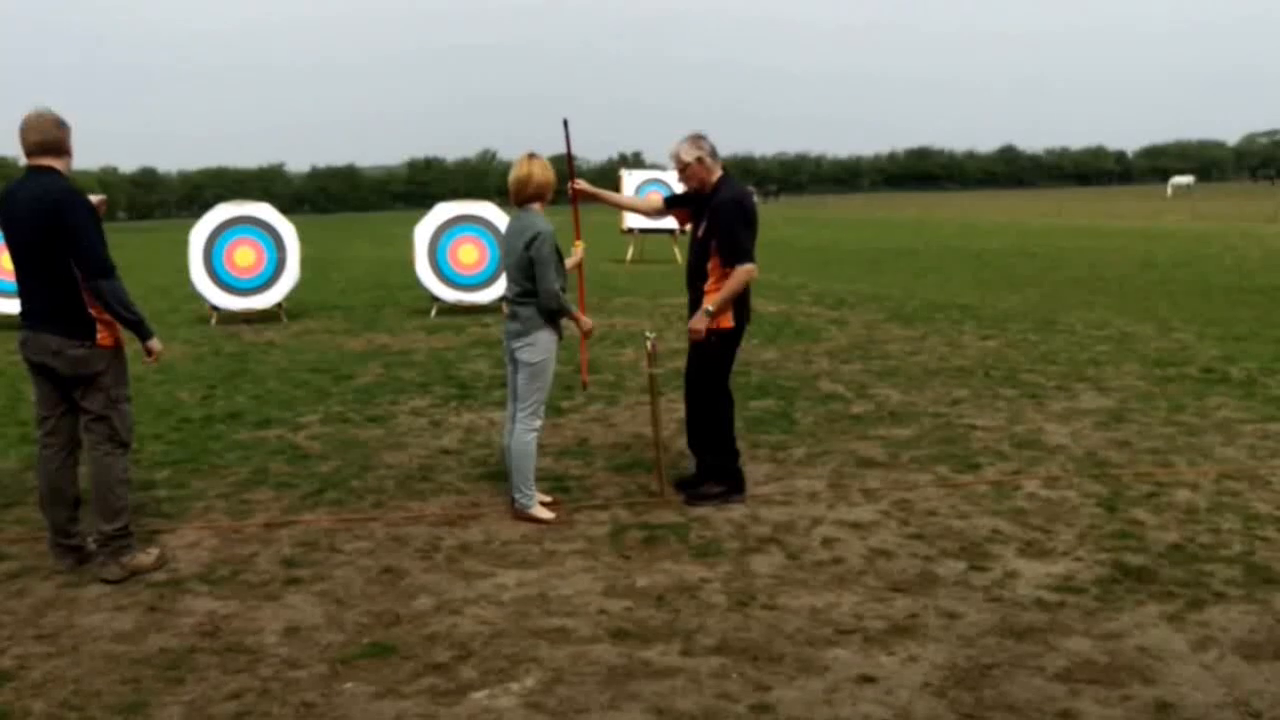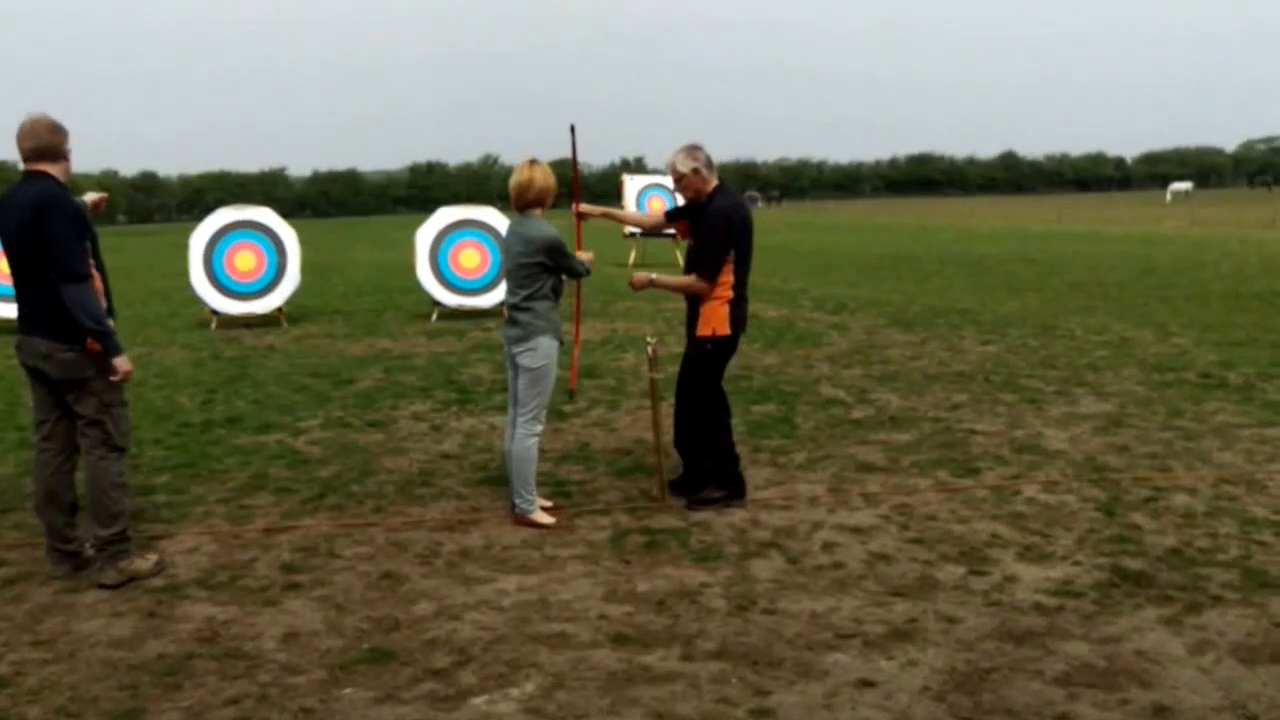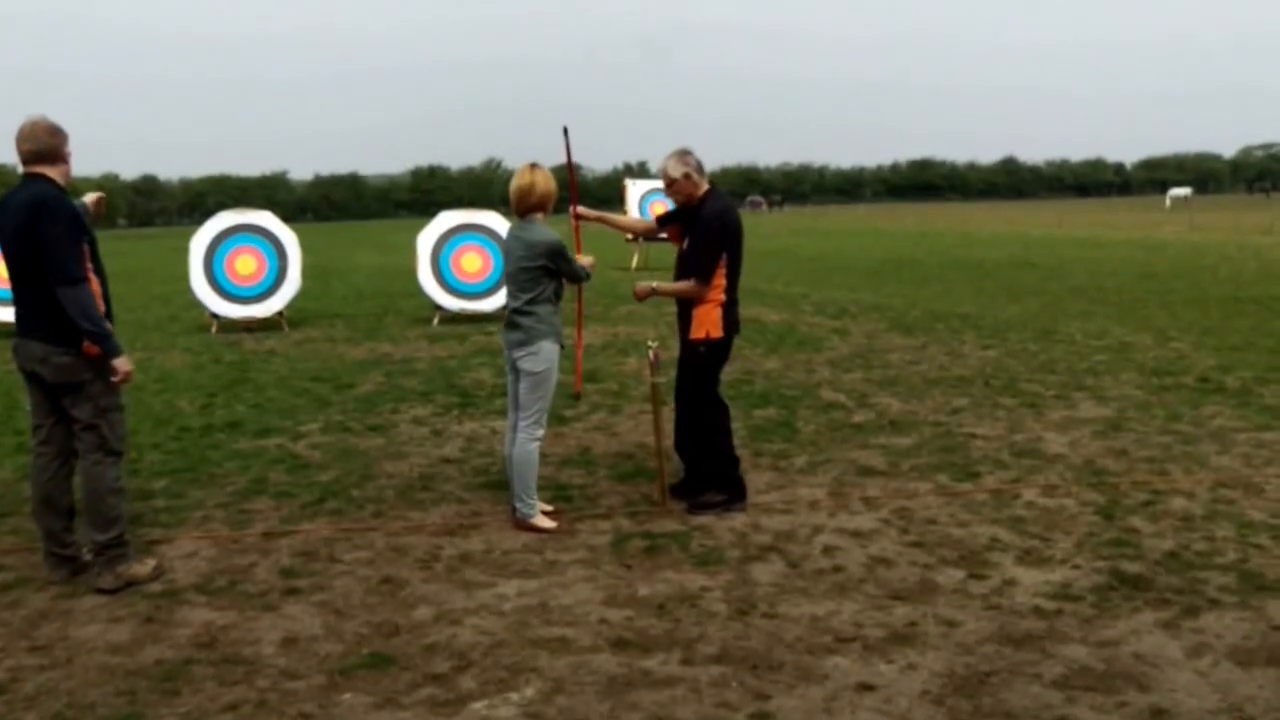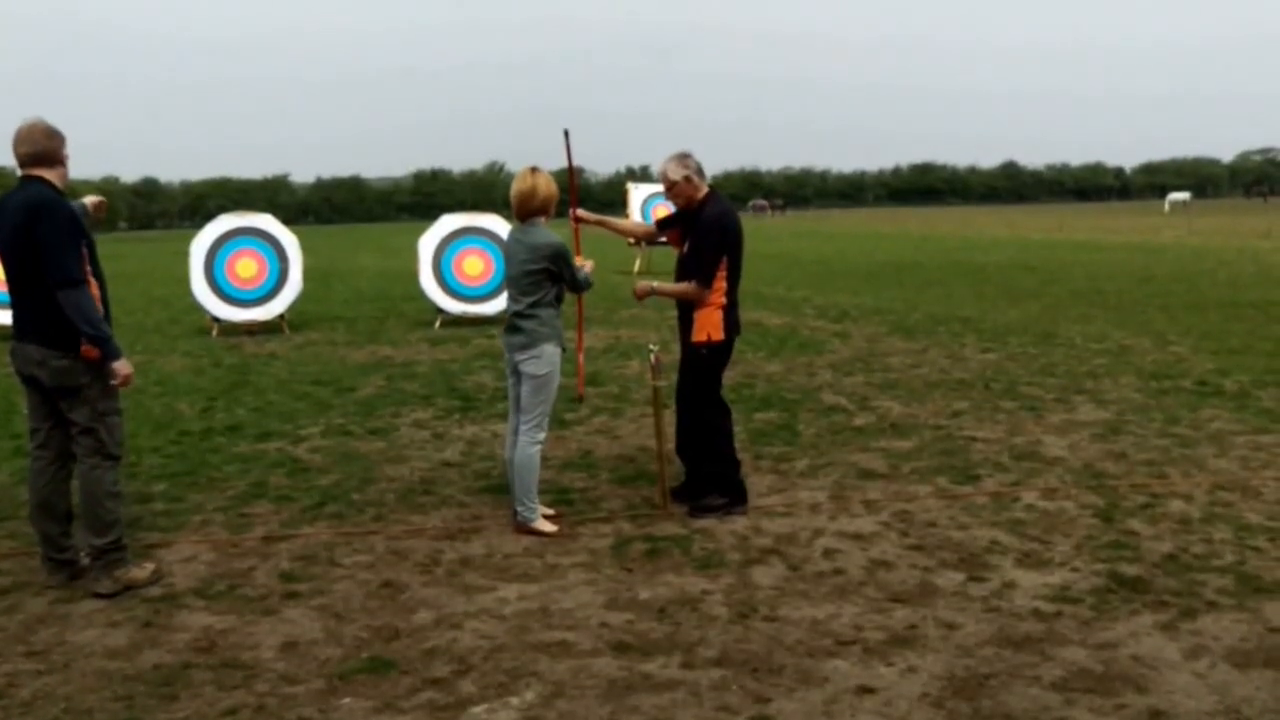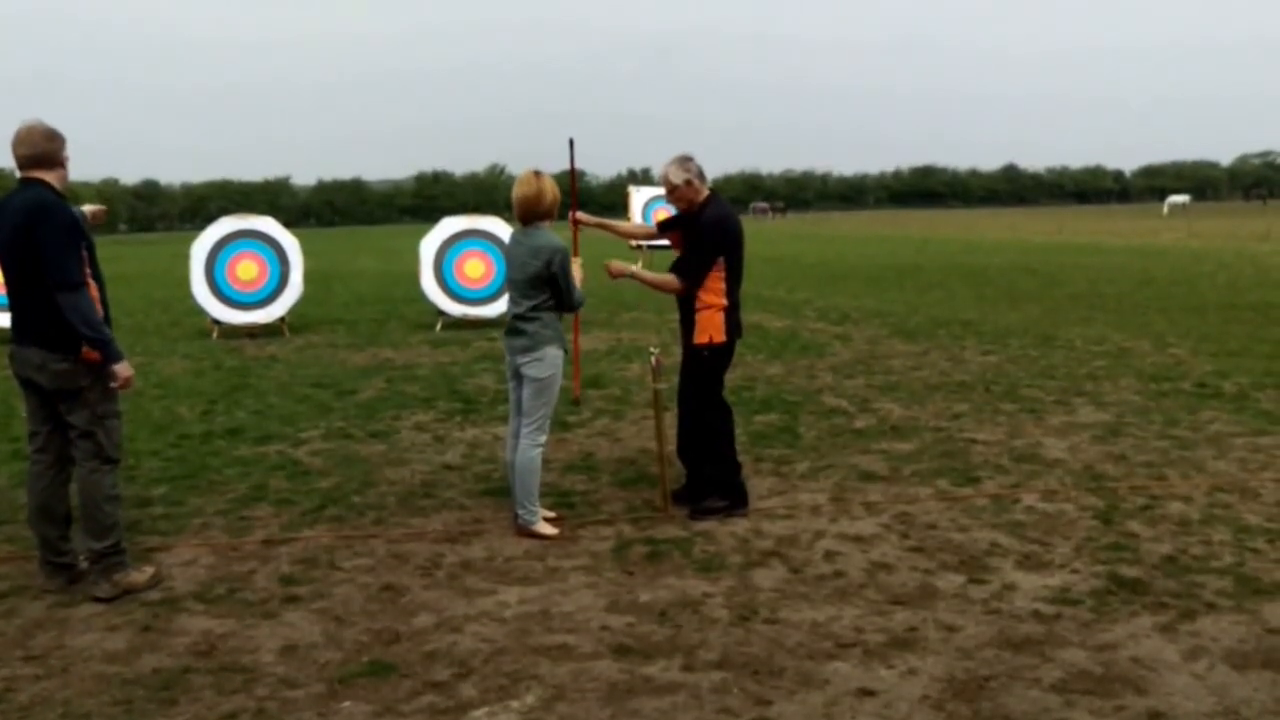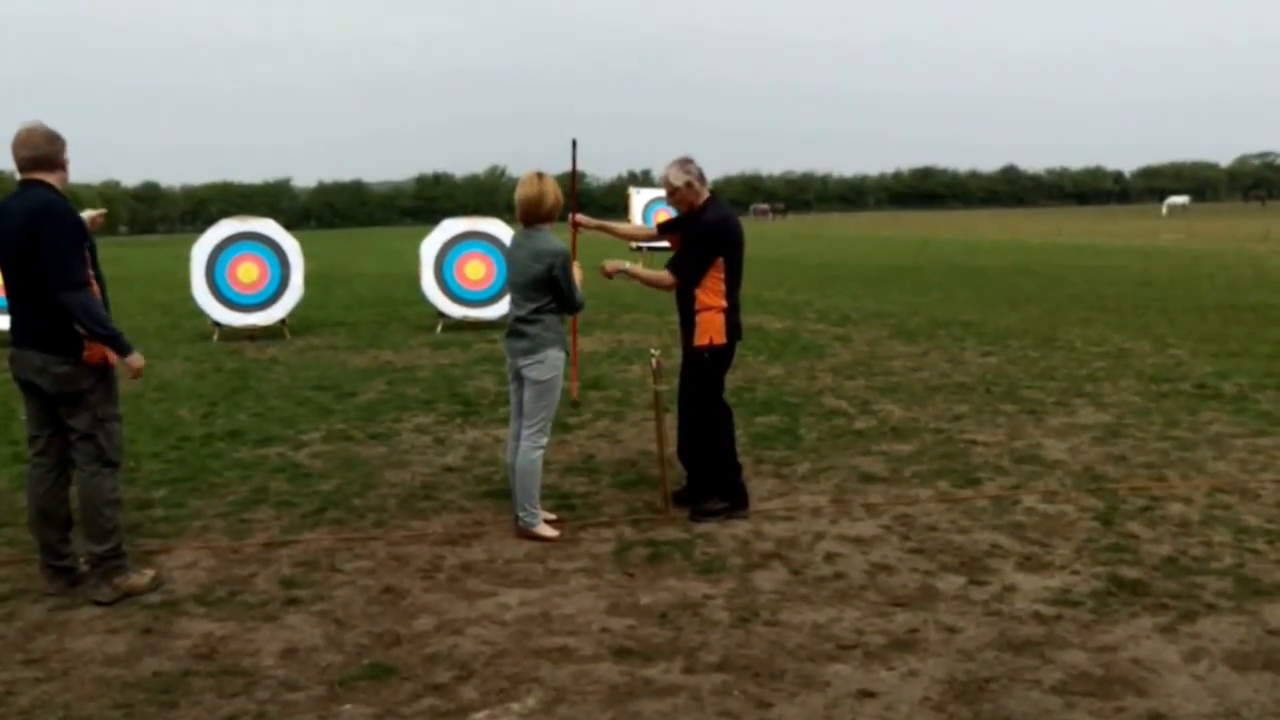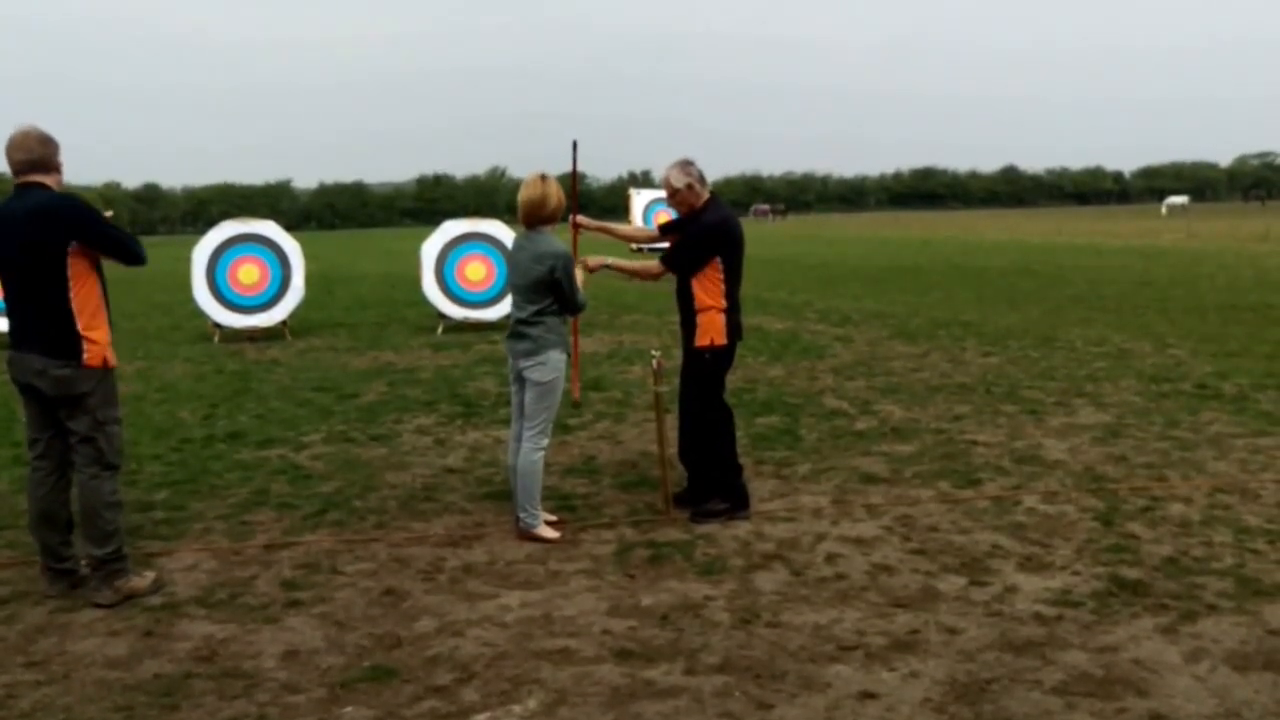
dt=0.4s
person 1, frame 1
right shoulder: (66, 197)
right elbow: (100, 276)
right wrist: (144, 332)
right hip: (84, 341)
left knee: (55, 440)
right knee: (108, 441)
left ankle: (66, 544)
right ankle: (117, 551)
person 1, frame 2
right shoulder: (56, 202)
right elbow: (75, 283)
left wrist: (80, 210)
right wrist: (112, 347)
right hip: (76, 345)
left knee: (53, 444)
right knee: (104, 444)
left ankle: (63, 550)
right ankle: (114, 556)
person 1, frame 3
right shoulder: (53, 203)
right elbow: (72, 286)
left wrist: (80, 212)
right wrist: (111, 348)
right hip: (73, 350)
left knee: (51, 450)
right knee: (100, 450)
left ankle: (61, 555)
right ankle: (111, 561)
person 1, frame 4
right shoulder: (51, 206)
right elbow: (71, 289)
left wrist: (80, 212)
right wrist: (111, 351)
right hip: (71, 353)
left knee: (48, 453)
right knee: (98, 454)
left ankle: (59, 560)
right ankle: (109, 566)
person 1, frame 5
right shoulder: (50, 209)
right elbow: (70, 292)
left wrist: (79, 220)
right wrist: (111, 354)
right hip: (70, 356)
left knee: (46, 457)
right knee: (96, 458)
left ankle: (57, 564)
right ankle: (108, 569)
person 1, frame 6
right shoulder: (54, 209)
right elbow: (75, 293)
left wrist: (79, 229)
right wrist: (122, 348)
right hip: (73, 359)
left knee: (46, 460)
right knee: (97, 461)
left ankle: (58, 567)
right ankle: (109, 573)
person 1, frame 7
right shoulder: (65, 209)
right elbow: (134, 253)
left wrist: (85, 231)
right wrist: (101, 232)
right hip: (76, 360)
left knee: (46, 462)
right knee: (97, 464)
left ankle: (58, 569)
right ankle: (109, 575)
person 2, frame 1
left shoulder: (515, 225)
right shoulder: (541, 230)
right elbow: (549, 295)
left wrist: (569, 263)
right wrist: (579, 318)
left hip: (515, 328)
right hip: (536, 332)
left knee: (516, 415)
right knee: (529, 419)
left ankle: (521, 490)
right ankle: (524, 501)
person 2, frame 2
left shoulder: (514, 230)
right shoulder: (545, 235)
right elbow: (576, 269)
left wrist: (572, 262)
right wrist: (587, 261)
left hip: (515, 332)
right hip: (537, 337)
left knee: (516, 420)
right knee: (530, 424)
left ankle: (522, 494)
right ankle: (525, 506)
person 2, frame 3
left shoulder: (514, 235)
right shoulder: (547, 239)
right elbow: (576, 274)
left wrist: (571, 266)
right wrist: (586, 265)
left hip: (515, 337)
right hip: (538, 341)
left knee: (517, 424)
right knee: (531, 429)
left ankle: (523, 499)
right ankle: (526, 511)
person 2, frame 4
left shoulder: (514, 238)
right shoulder: (550, 243)
right elbow: (577, 284)
left wrist: (571, 268)
right wrist: (586, 270)
left hip: (515, 340)
right hip: (540, 344)
left knee: (517, 427)
right knee: (532, 432)
left ankle: (523, 503)
right ankle: (527, 515)
person 2, frame 5
left shoulder: (515, 241)
right shoulder: (554, 247)
right elbow: (570, 302)
right wrist: (577, 279)
left hip: (515, 344)
right hip: (542, 348)
left knee: (517, 430)
right knee: (533, 435)
left ankle: (523, 506)
right ankle: (528, 518)
person 2, frame 6
left shoulder: (517, 243)
right shoulder: (555, 250)
right elbow: (572, 304)
right wrist: (577, 280)
left hip: (516, 346)
right hip: (543, 351)
left knee: (518, 432)
right knee: (534, 437)
left ankle: (525, 508)
right ankle: (529, 520)
person 2, frame 7
left shoulder: (518, 245)
right shoulder: (557, 253)
right elbow: (574, 305)
right wrist: (579, 281)
left hip: (518, 348)
right hip: (545, 352)
left knee: (519, 434)
right knee: (535, 439)
left ankle: (525, 509)
right ankle: (529, 521)
person 3, frame 1
left shoulder: (730, 201)
right shoulder: (705, 196)
left elbow: (746, 269)
right elbow: (651, 206)
left wrist: (708, 311)
right wrist: (594, 192)
left hip: (720, 316)
right hip: (708, 311)
left knee: (710, 392)
right knee: (699, 390)
left ankle: (727, 479)
right ankle: (708, 470)
person 3, frame 2
left shoulder: (722, 211)
right shoulder: (705, 205)
left elbow: (702, 283)
right elbow: (656, 221)
left wrist: (652, 279)
right wrist: (602, 212)
left hip: (718, 319)
right hip: (706, 319)
left knee: (705, 396)
right knee: (691, 393)
left ankle: (727, 483)
right ankle: (697, 471)
person 3, frame 3
left shoulder: (714, 215)
right shoulder: (696, 209)
left elbow: (698, 286)
right elbow: (647, 226)
left wrist: (652, 289)
right wrist: (596, 216)
left hip: (711, 323)
right hip: (697, 323)
left knee: (704, 401)
right knee: (689, 399)
left ankle: (728, 487)
right ankle: (699, 476)
person 3, frame 4
left shoulder: (714, 219)
right shoulder: (695, 213)
left elbow: (699, 288)
right elbow: (647, 230)
left wrist: (652, 288)
right wrist: (595, 220)
left hip: (712, 326)
right hip: (697, 325)
left knee: (706, 403)
right knee: (690, 402)
left ankle: (729, 490)
right ankle: (700, 480)
person 3, frame 5
left shoulder: (714, 221)
right shoulder: (697, 215)
left elbow: (678, 283)
right elbow: (649, 231)
left wrist: (629, 271)
right wrist: (596, 222)
left hip: (713, 328)
right hip: (700, 327)
left knee: (708, 405)
right knee: (692, 404)
left ankle: (729, 493)
right ankle: (701, 483)
person 3, frame 6
left shoulder: (713, 223)
right shoulder: (697, 217)
left elbow: (670, 279)
right elbow: (648, 232)
left wrist: (623, 267)
right wrist: (595, 225)
left hip: (713, 329)
right hip: (700, 327)
left knee: (708, 406)
right knee: (692, 405)
left ankle: (730, 494)
right ankle: (702, 484)
person 3, frame 7
left shoulder: (713, 223)
right shoulder: (699, 218)
left elbow: (656, 269)
right elbow: (649, 234)
left wrist: (607, 262)
right wrist: (595, 225)
left hip: (713, 330)
right hip: (700, 329)
left knee: (709, 407)
right knee: (693, 406)
left ankle: (731, 495)
right ankle: (702, 486)
